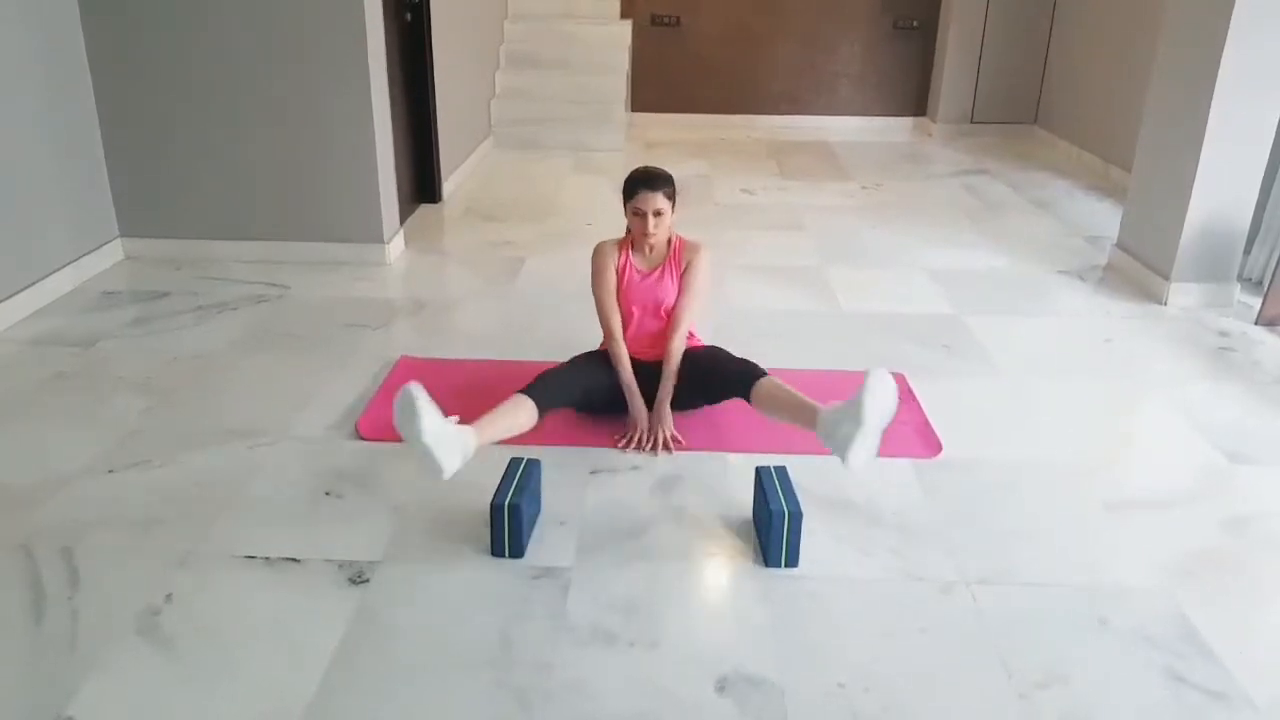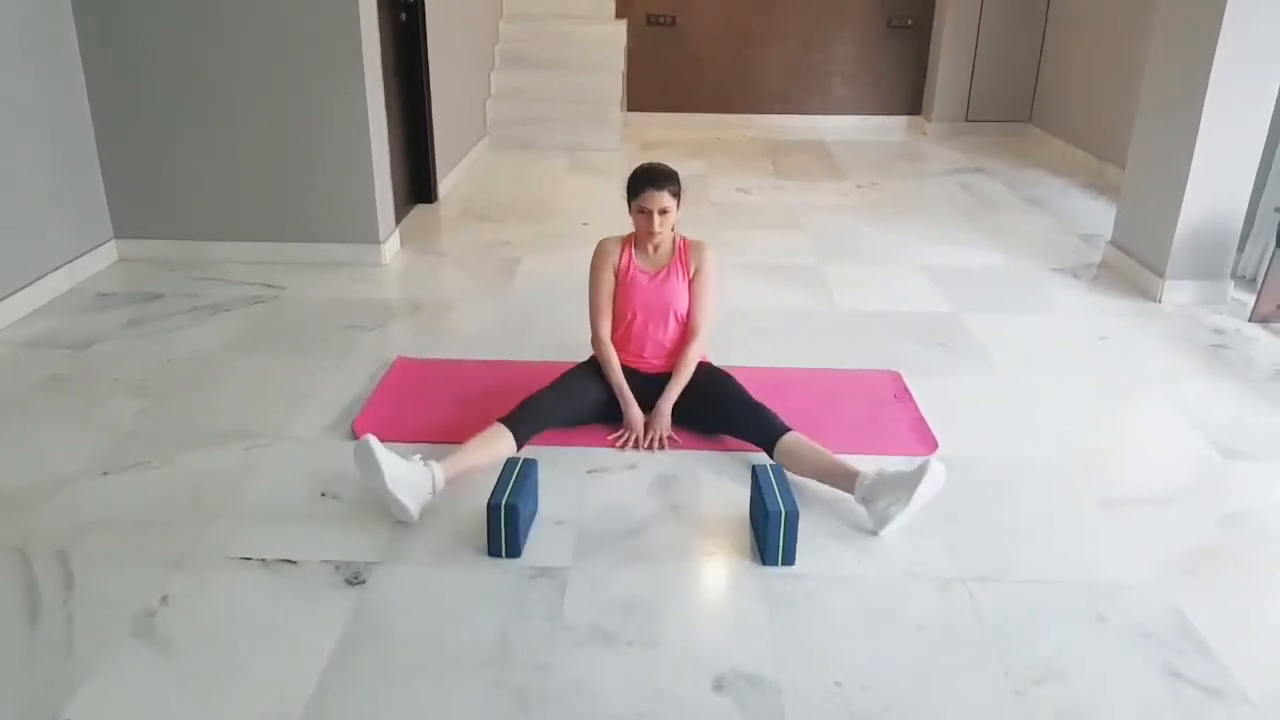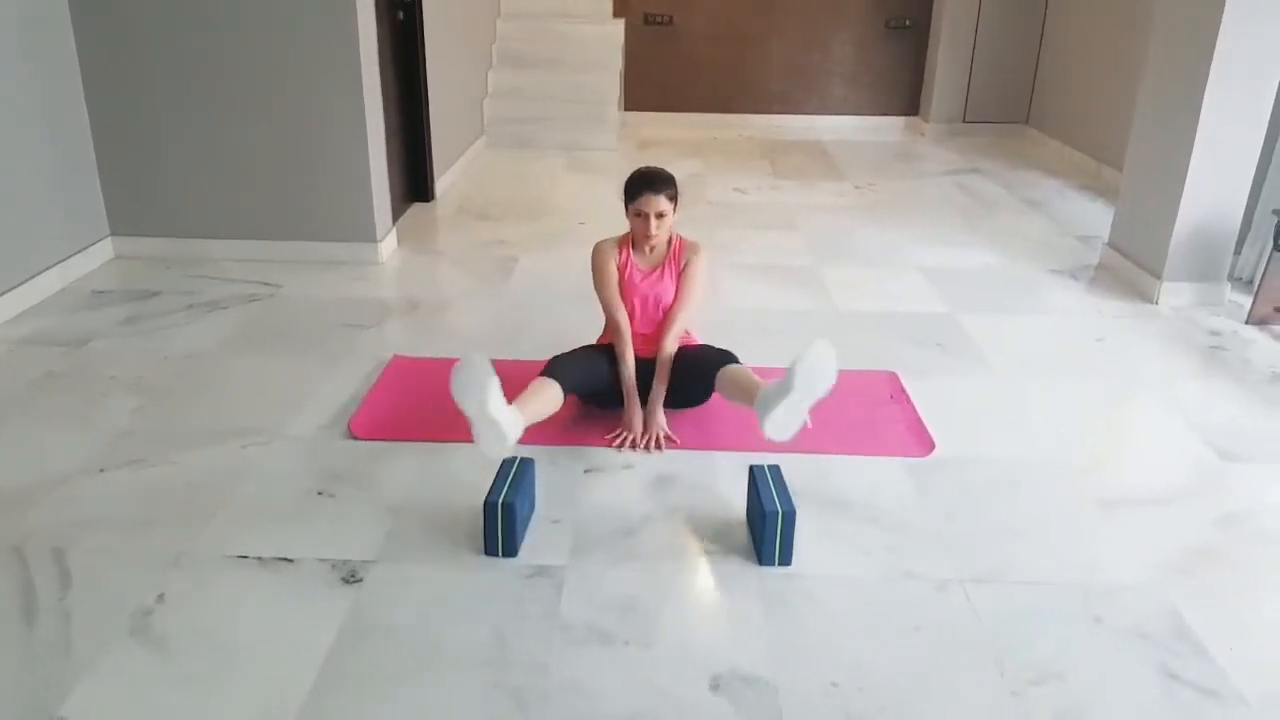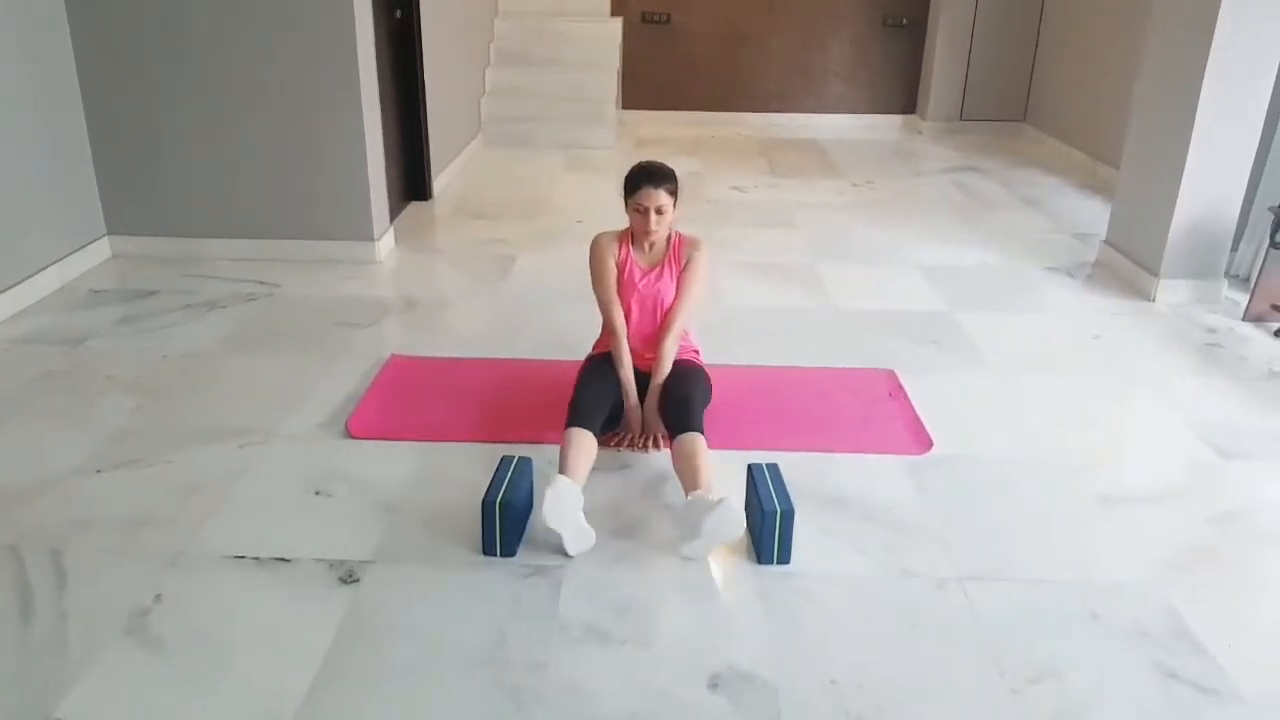
dt=0.4s
person 1, frame 1
left shoulder: (694, 256)
right shoulder: (607, 254)
left elbow: (678, 333)
right elbow: (614, 333)
left wrist: (662, 407)
right wrist: (637, 406)
left hip: (678, 367)
right hip: (623, 367)
left knee: (738, 372)
right knee: (556, 383)
left ankle: (836, 425)
right ankle: (456, 443)
person 1, frame 2
left shoulder: (699, 257)
right shoulder: (609, 253)
left elbow: (697, 336)
right elbow: (600, 335)
left wrist: (666, 405)
right wrist: (627, 405)
left hip: (679, 375)
right hip: (620, 373)
left knee: (758, 420)
right knee: (536, 410)
left ankle: (868, 489)
right ankle: (429, 480)
person 1, frame 3
left shoulder: (693, 255)
right shoulder: (606, 252)
left elbow: (673, 329)
right elbow: (621, 328)
left wrist: (656, 406)
right wrist: (632, 406)
left hip: (672, 364)
right hip: (619, 363)
left knee: (721, 362)
right knee: (561, 367)
left ankle: (775, 403)
right ankle: (503, 423)
person 1, frame 4
left shoulder: (693, 252)
right shoulder: (606, 246)
left elbow: (672, 331)
right elbow: (617, 326)
left wrist: (652, 404)
right wrist: (632, 404)
left hip: (675, 360)
right hip: (617, 360)
left knee: (685, 407)
right knee: (586, 404)
left ankle: (700, 509)
right ankle: (568, 503)
